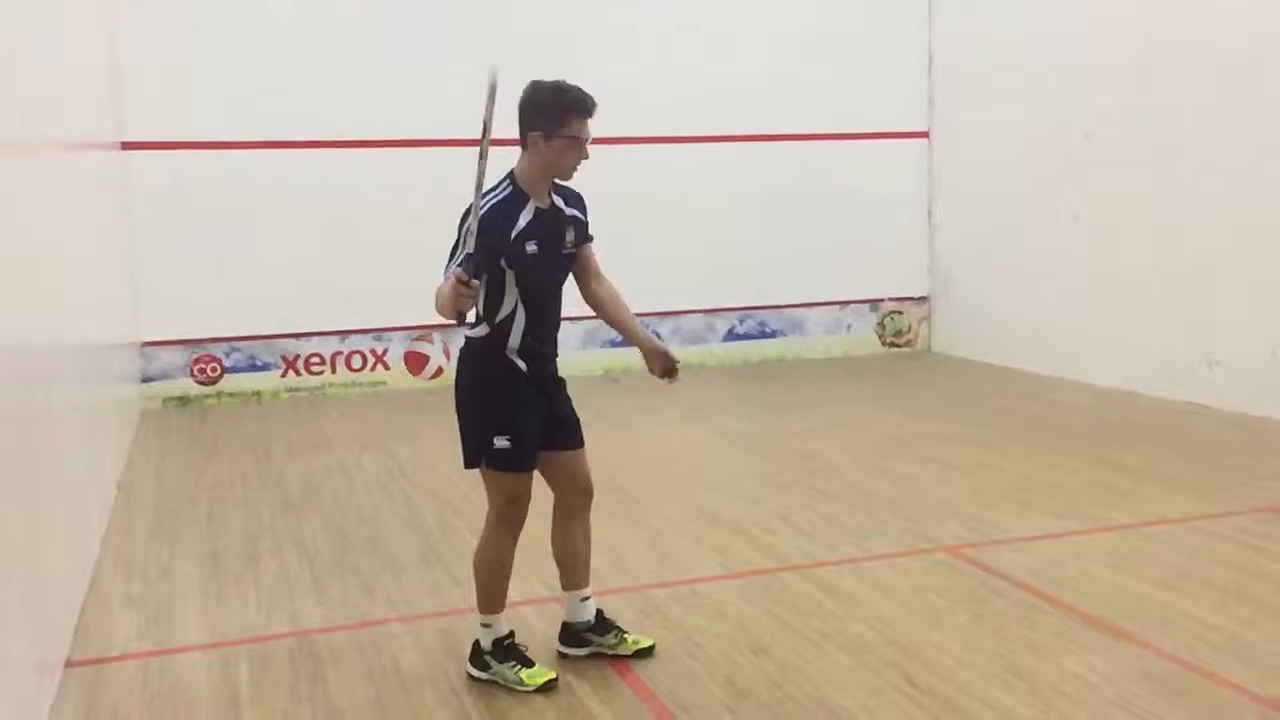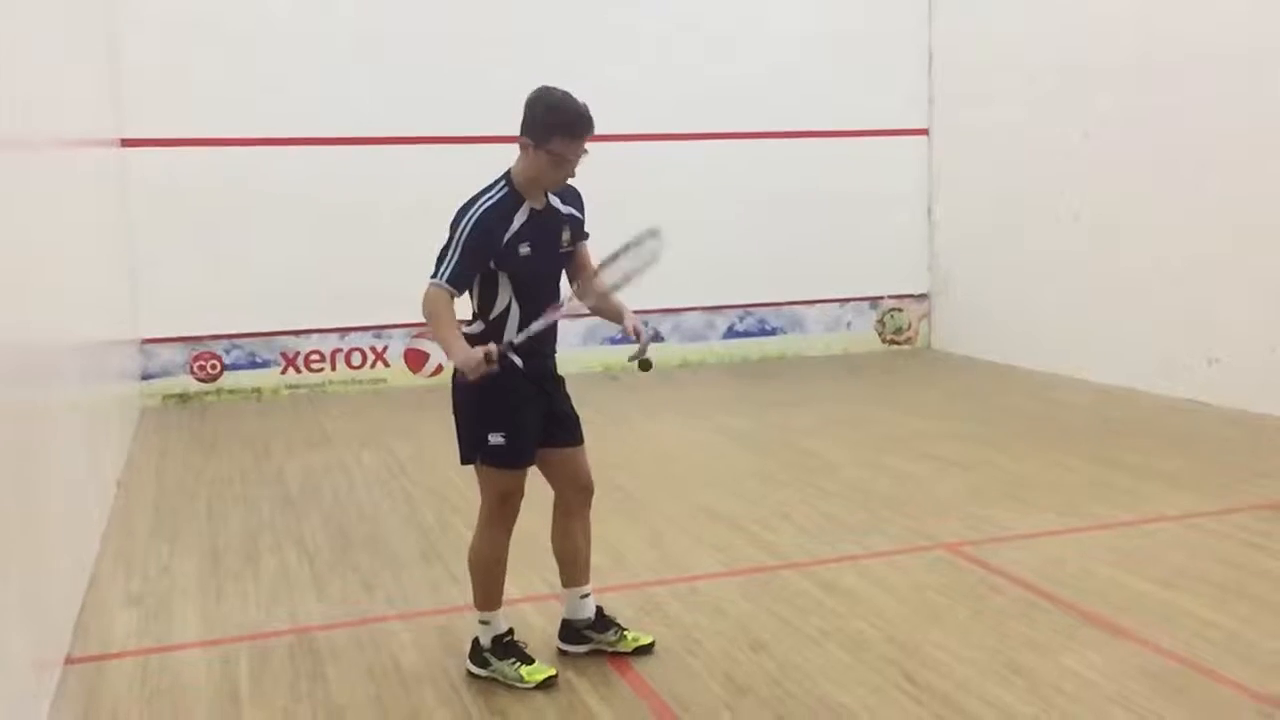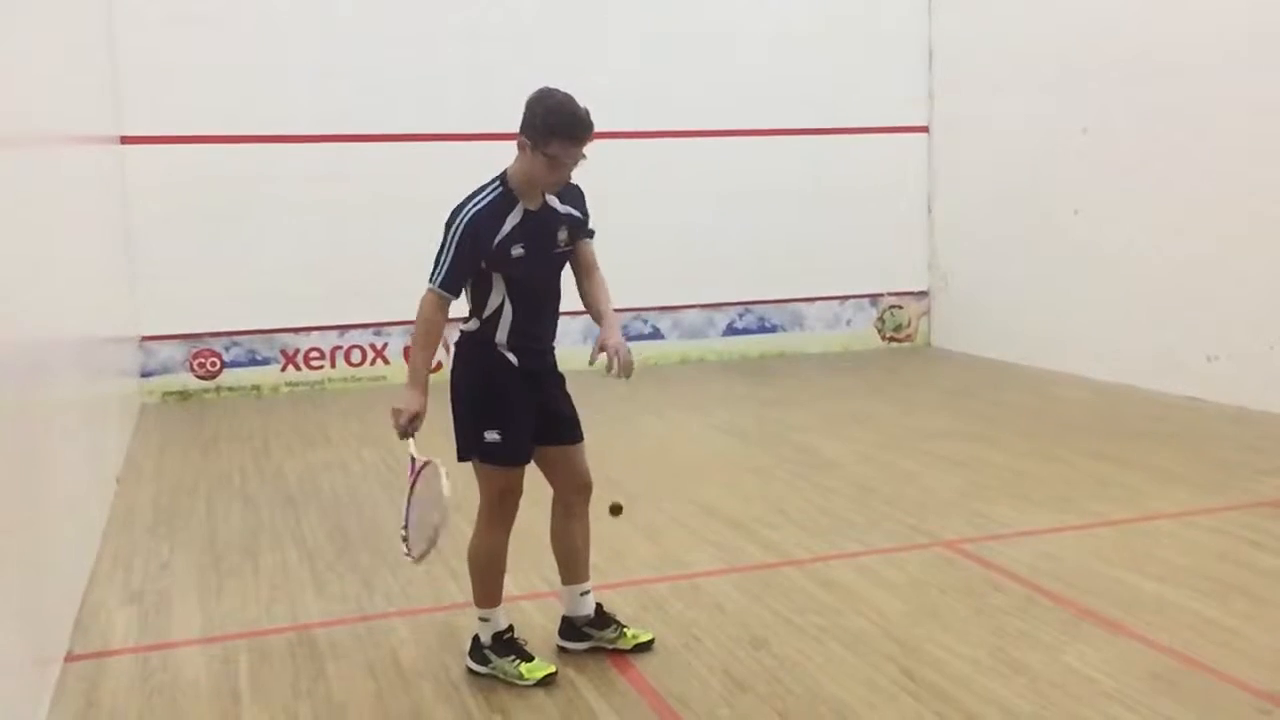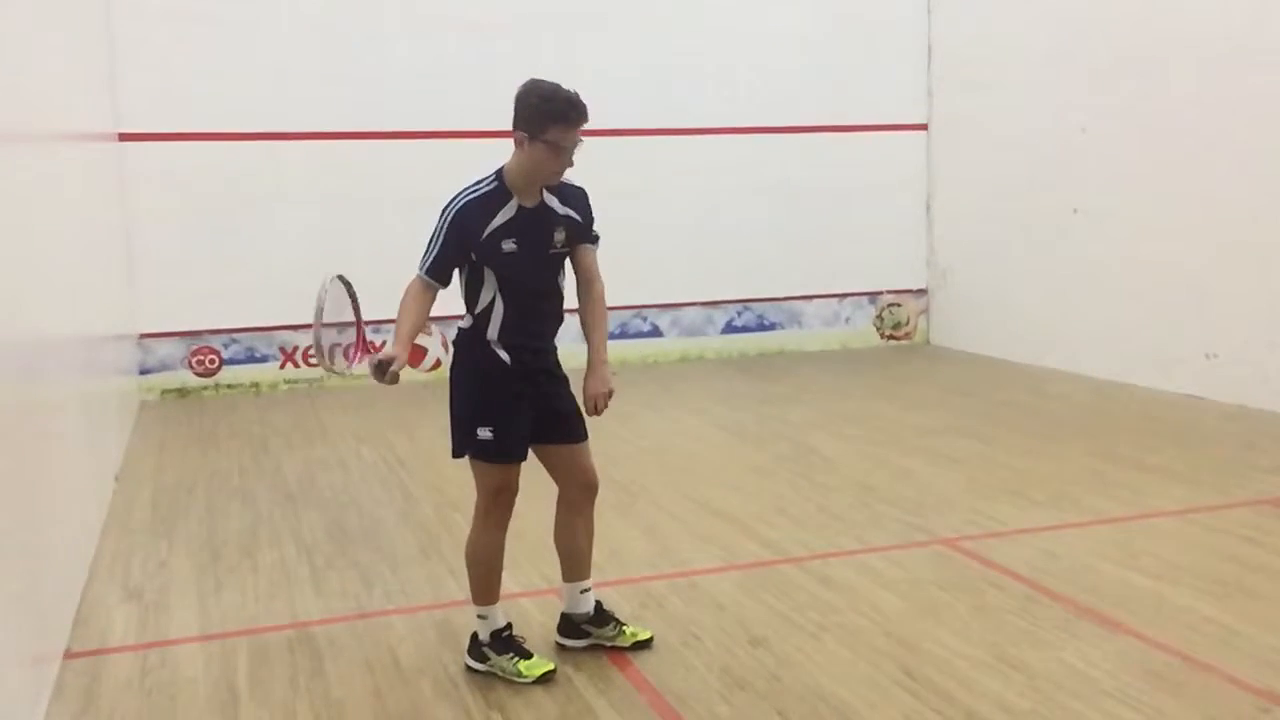
dt=0.3s
person 1, frame 1
left shoulder: (572, 205)
right shoulder: (492, 213)
left elbow: (593, 283)
right elbow: (446, 291)
left wrist: (642, 340)
right wrist: (455, 302)
left hip: (542, 374)
right hip: (495, 378)
left knee: (577, 490)
right knee: (508, 509)
left ankle: (582, 622)
right ankle: (491, 646)
person 1, frame 2
left shoulder: (568, 203)
right shoulder: (483, 215)
left elbow: (584, 276)
right elbow: (436, 296)
left wrist: (622, 312)
right wrist: (460, 351)
left hip: (541, 370)
right hip: (493, 379)
left knee: (577, 487)
right knee: (502, 505)
left ankle: (581, 618)
right ankle: (490, 643)
person 1, frame 3
left shoulder: (570, 202)
right shoulder: (478, 216)
left elbow: (588, 272)
right elbow: (437, 301)
left wrist: (610, 326)
right wrist: (416, 388)
left hip: (541, 368)
right hip: (489, 374)
left knee: (576, 485)
right knee: (500, 504)
left ankle: (581, 617)
right ankle: (491, 641)
person 1, frame 4
left shoulder: (573, 202)
right shoulder: (470, 210)
left elbow: (589, 283)
right elbow: (426, 283)
left wrist: (599, 365)
right wrist: (400, 345)
left hip: (544, 366)
right hip: (488, 372)
left knee: (581, 483)
right knee: (497, 501)
left ankle: (580, 613)
right ankle: (489, 636)
